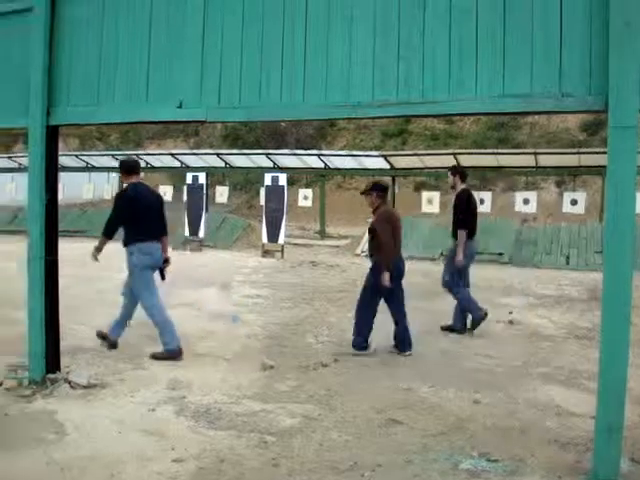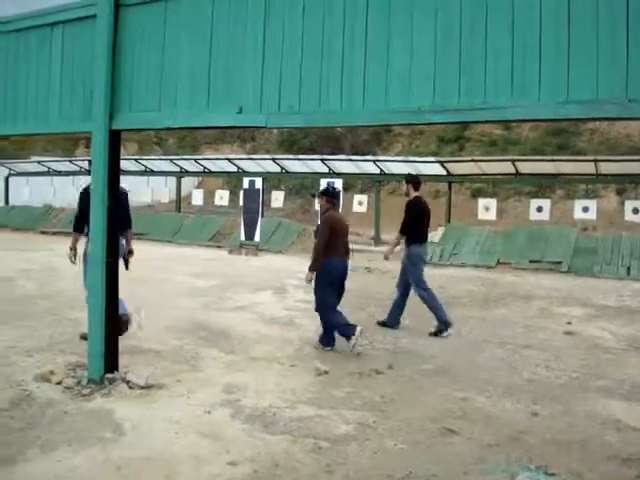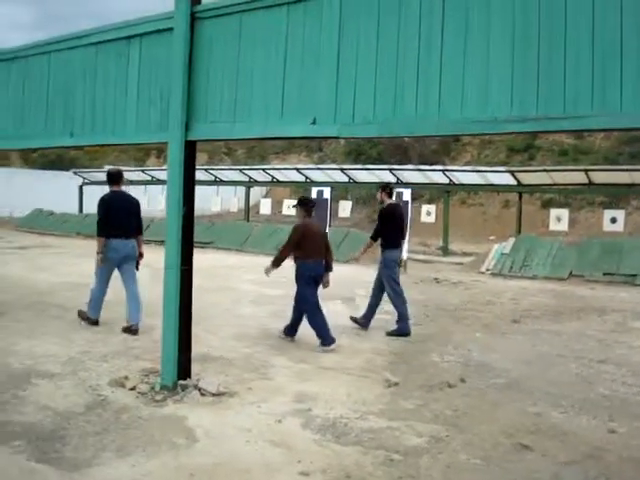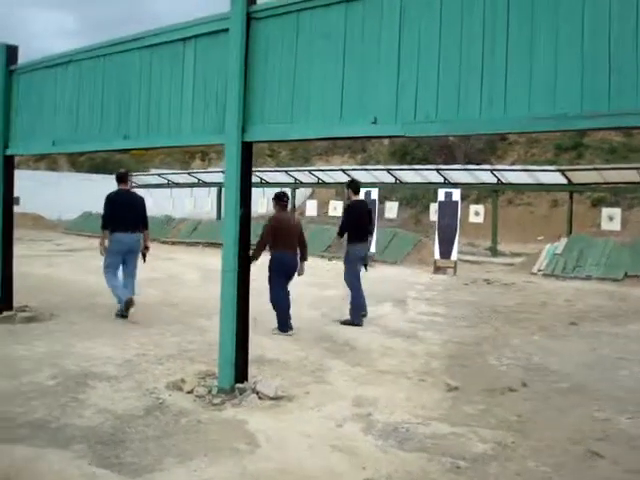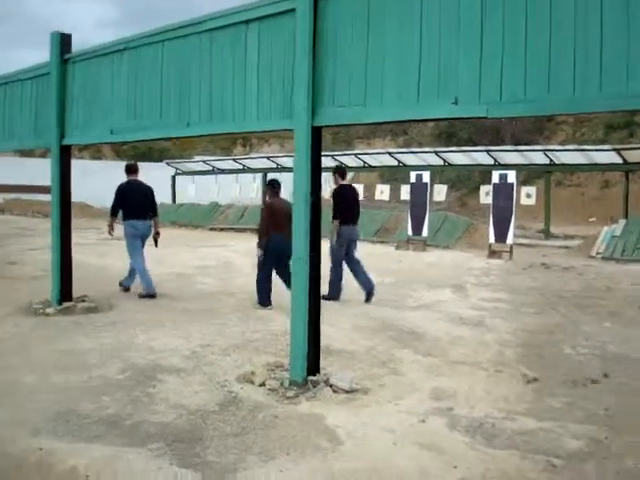
dt=1s
person 1, frame 1
left shoulder: (125, 194)
right shoulder: (154, 194)
left elbow: (113, 224)
right elbow: (163, 227)
left wrist: (98, 248)
right wrist: (165, 253)
left hip: (139, 251)
right hip: (155, 250)
left knee: (150, 300)
right knee: (130, 293)
left ankle: (172, 347)
right ankle: (113, 335)
person 1, frame 2
left shoulder: (88, 192)
right shoulder: (121, 193)
left elbow: (80, 221)
right elbow: (126, 221)
left wrist: (73, 246)
right wrist: (128, 244)
right hip: (116, 244)
right ankle: (122, 314)
person 1, frame 3
left shoulder: (105, 200)
right shoulder: (133, 201)
left elbow: (101, 228)
right elbow: (139, 228)
left wrist: (100, 251)
right wrist: (140, 249)
left hip: (112, 245)
right hip: (130, 245)
left knee: (100, 283)
right knee: (131, 286)
left ankle: (92, 315)
right ankle: (133, 323)
person 1, frame 4
left shoulder: (111, 197)
right shoulder: (139, 199)
left elbow: (106, 221)
right elbow: (144, 223)
left wrist: (102, 241)
right wrist: (146, 243)
left hip: (117, 238)
right hip: (135, 238)
left knee: (110, 272)
right knee: (130, 276)
left ankle: (126, 299)
right ankle: (123, 309)
person 1, frame 5
left shoulder: (122, 188)
right shoulder: (147, 188)
left elbow: (115, 208)
right elbow: (154, 210)
left wrist: (110, 224)
right wrist: (156, 228)
left hip: (131, 225)
right hip: (146, 225)
left knee: (137, 259)
right knee: (137, 256)
left ankle: (149, 289)
right ankle: (126, 283)
person 2, frame 1
left shoulder: (382, 214)
right shoulder: (390, 213)
left elbow: (386, 244)
left wrist: (385, 271)
left hip: (384, 265)
right hip: (396, 263)
left knee: (366, 304)
right knee: (397, 306)
left ankle: (360, 344)
right ankle: (403, 346)
person 2, frame 2
left shoulder: (327, 218)
right shoulder: (341, 219)
left elbow: (320, 246)
left wrist: (311, 270)
left hip: (328, 265)
right hip: (340, 264)
left knee: (325, 306)
right knee: (326, 304)
left ankle: (351, 331)
right ankle: (327, 341)
person 2, frame 3
left shoulder: (301, 226)
right shoulder: (320, 228)
left elbow: (287, 248)
right elbow: (328, 251)
left wrist: (273, 265)
right wrist: (327, 273)
left hip: (305, 268)
right hip: (318, 268)
left knee: (311, 305)
right knee: (301, 301)
left ankle: (327, 341)
right ankle: (289, 331)
person 2, frame 4
left shoulder: (274, 219)
right shoulder: (295, 220)
left elbow: (263, 241)
right elbow: (303, 243)
left wrist: (252, 259)
right wrist: (302, 262)
left hip: (279, 259)
right hip: (293, 259)
left knee: (277, 294)
right knee: (282, 291)
left ankle: (285, 327)
right ankle: (285, 324)
person 2, frame 5
left shoulder: (268, 204)
right shoulder: (288, 205)
left elbow: (263, 227)
right elbow: (293, 226)
left wrist: (260, 247)
right wrist: (290, 242)
left hip: (271, 243)
right hip: (286, 242)
left knee: (264, 273)
right knee: (284, 271)
left ankle: (264, 302)
person 3, frame 1
left shoulder: (462, 196)
right shoulder: (468, 195)
left elbow: (462, 226)
left wrist: (459, 251)
left hip: (462, 245)
right hip: (466, 245)
left knee: (449, 281)
right knee: (460, 283)
left ankle: (477, 312)
right ankle: (459, 324)
person 3, frame 2
left shoulder: (412, 204)
right shoulder: (424, 204)
left elbow: (405, 229)
left wrist: (391, 249)
left hip: (413, 250)
right hip: (419, 248)
left knee: (421, 288)
right knee: (403, 286)
left ankle: (444, 322)
right ankle: (392, 320)
person 3, frame 3
left shoulder: (386, 211)
right shoulder: (399, 209)
left elbow: (376, 234)
left wrist: (361, 252)
left hip: (389, 254)
right hip: (395, 252)
left knee: (394, 291)
right knee: (378, 287)
left ankle: (403, 327)
right ankle: (365, 320)
person 3, frame 4
left shoulder: (350, 207)
right shoulder: (367, 206)
left elbow: (342, 230)
left hip: (354, 247)
right hip: (364, 246)
left knee: (353, 281)
right knee: (353, 279)
left ankle: (356, 318)
right ankle: (361, 309)
person 3, frame 5
left shoulder: (338, 191)
right shoulder: (354, 190)
left elbow: (336, 215)
left wrist: (333, 236)
left hip: (342, 229)
right hip: (354, 229)
left knee: (336, 263)
right knee: (351, 260)
left ankle: (334, 293)
right ankle: (368, 286)
